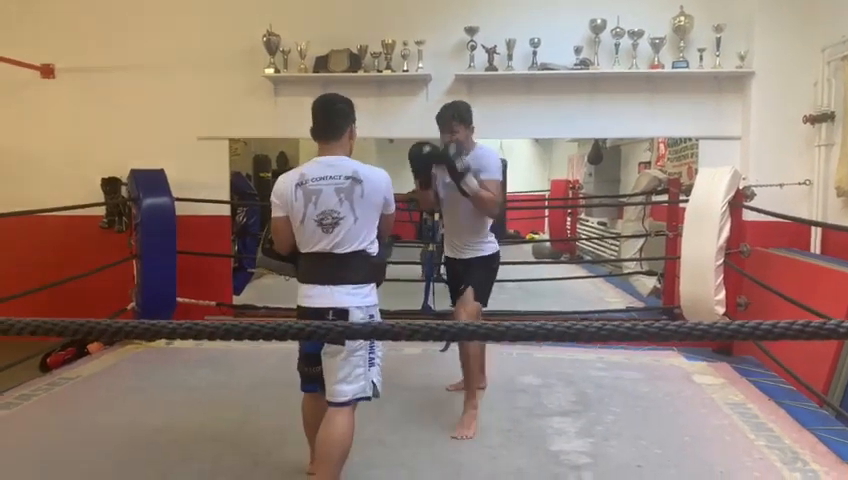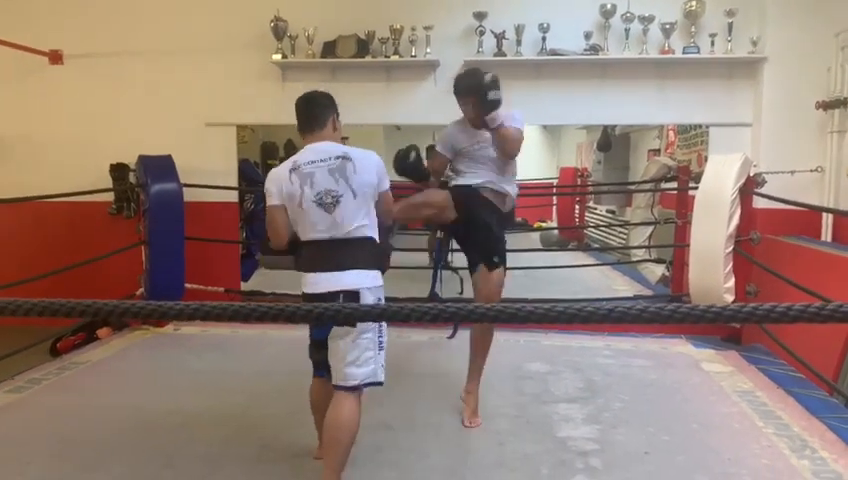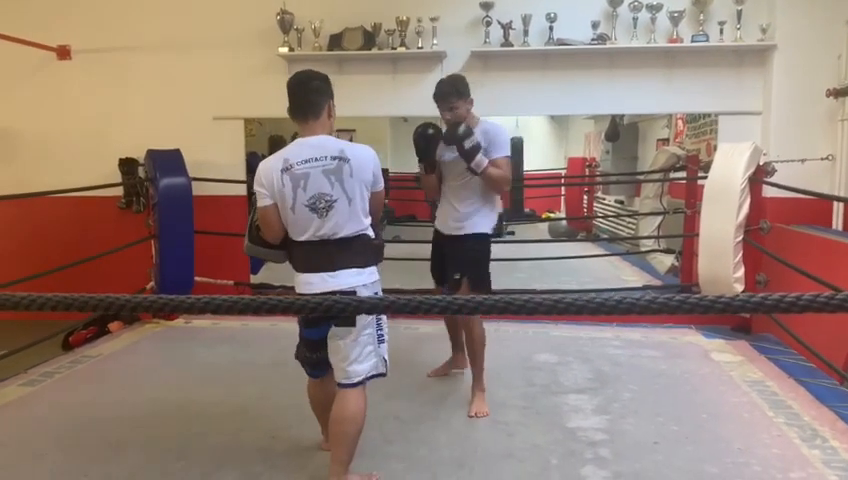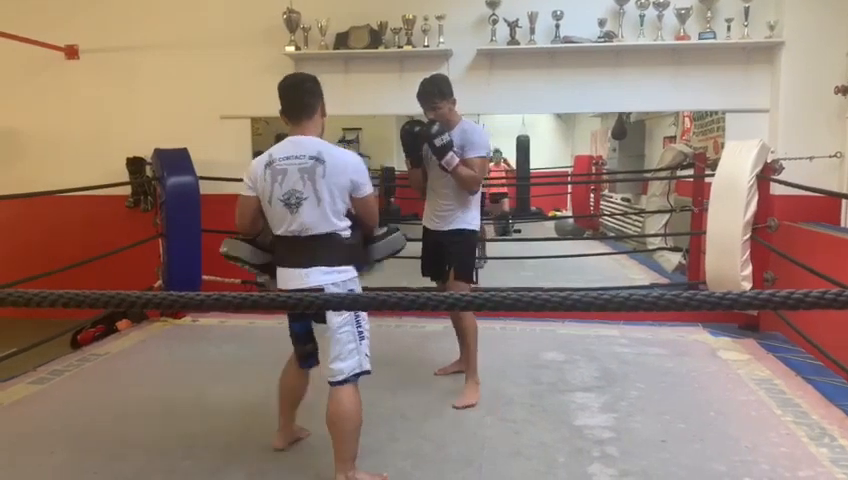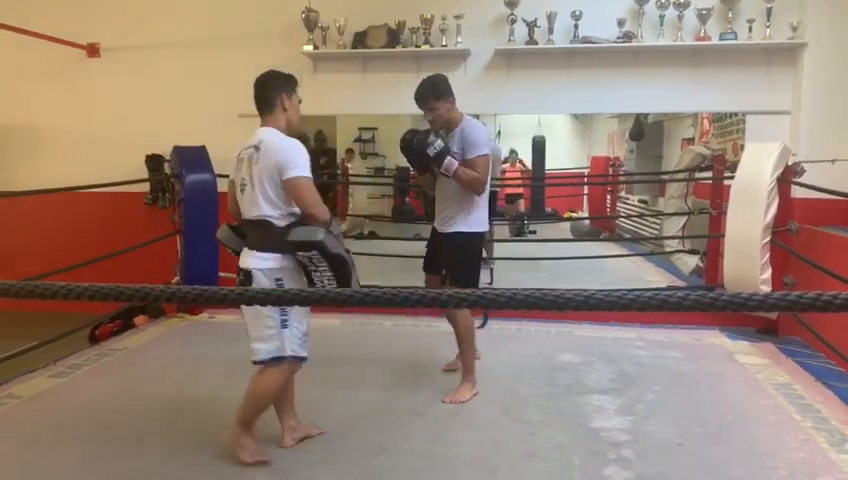
dt=0.4s
person 1, frame 1
left shoulder: (287, 183)
right shoulder: (377, 179)
left elbow: (283, 246)
left hip: (310, 297)
right hip: (355, 300)
left knee: (315, 388)
right knee: (343, 400)
person 1, frame 2
left shoulder: (280, 174)
right shoulder: (367, 160)
left elbow: (279, 240)
right elbow: (387, 216)
left hip: (315, 282)
right hip: (359, 282)
left knee: (324, 373)
right knee: (349, 385)
left ankle: (325, 444)
person 1, frame 3
left shoulder: (270, 168)
right shoulder: (363, 156)
left elbow: (273, 235)
left hip: (309, 283)
right hip: (356, 280)
left knee: (319, 370)
right knee: (352, 381)
left ankle: (331, 436)
person 1, frame 4
left shoulder: (261, 165)
right shoulder: (346, 161)
left elbow: (244, 225)
right elbow: (372, 221)
left hip: (289, 275)
right hip: (333, 277)
left knee: (301, 357)
right knee: (344, 378)
left ankle: (284, 430)
person 1, frame 5
left shoulder: (246, 151)
right shoulder: (287, 147)
left elbow: (234, 209)
right elbow: (315, 211)
left hip: (259, 259)
right hip: (274, 265)
left knee: (279, 355)
right knee: (281, 360)
left ankle: (291, 425)
right ankle: (241, 432)
person 2, frame 1
left shoulder: (486, 157)
right shoulder: (441, 161)
left elbow: (492, 207)
right elbow: (430, 206)
left wrist: (463, 178)
right wrist: (421, 176)
left hip: (480, 255)
right hip: (454, 254)
left knee: (465, 321)
right knee: (467, 319)
left ankle: (471, 408)
right ankle: (477, 376)
person 2, frame 2
left shoulder: (509, 118)
right shoulder: (452, 133)
left elbow: (512, 149)
right elbow: (434, 174)
left wrist: (492, 112)
right wrist: (417, 172)
left hip: (493, 211)
right hip: (461, 201)
left knee: (488, 303)
right knee: (432, 201)
left ankle: (472, 389)
person 2, frame 3
left shoulder: (493, 132)
right shoulder: (441, 141)
left elbow: (503, 184)
right elbow: (433, 193)
left wrist: (474, 156)
right wrist: (425, 161)
left hip: (473, 233)
right hip: (444, 230)
left ankle: (479, 389)
right ankle: (457, 356)
person 2, frame 4
left shoulder: (472, 133)
right shoulder: (428, 135)
left elbow: (474, 183)
right elbow: (419, 186)
left wrist: (446, 154)
right wrist: (412, 156)
left hip: (460, 228)
right hip: (433, 226)
right knee: (447, 296)
left ankle: (473, 380)
right ankle: (464, 358)
person 2, frame 5
left shoulder: (473, 131)
right shoulder: (438, 136)
left elbow: (478, 184)
left wrist: (444, 161)
right wrist: (421, 164)
left hip: (466, 230)
right hip: (442, 226)
right knee: (434, 287)
left ankle: (469, 380)
right ankle: (468, 349)
